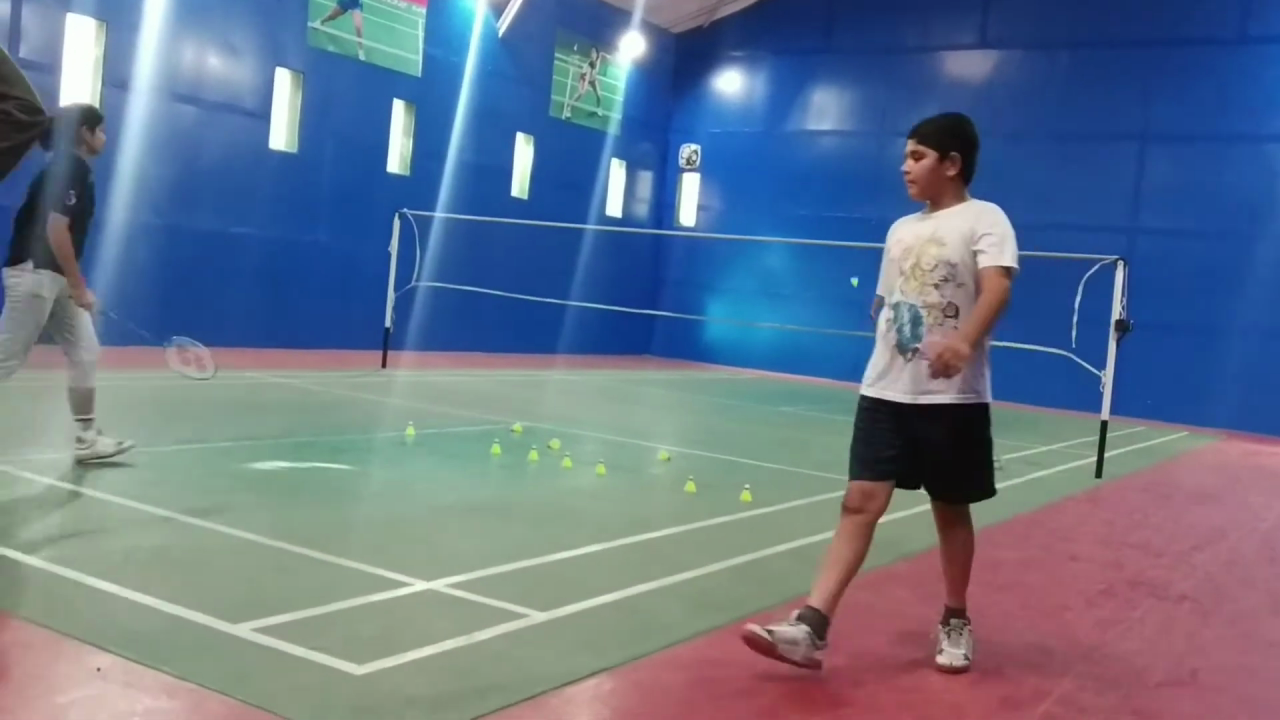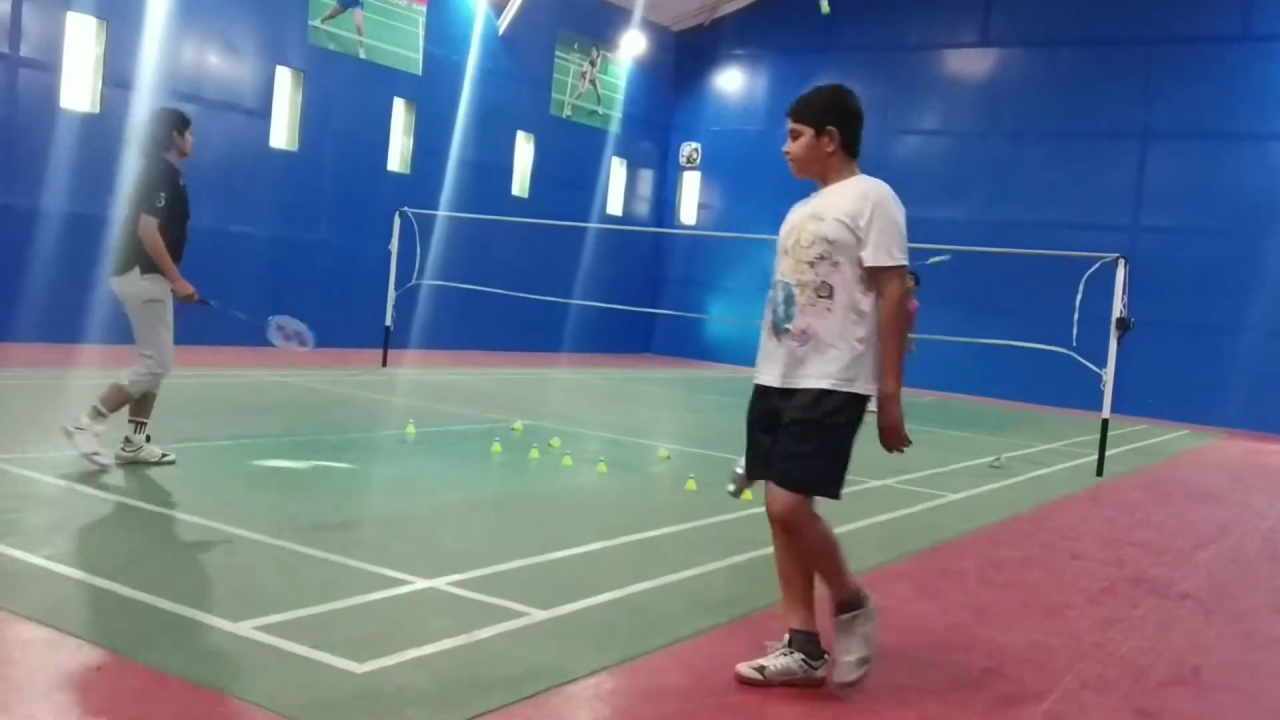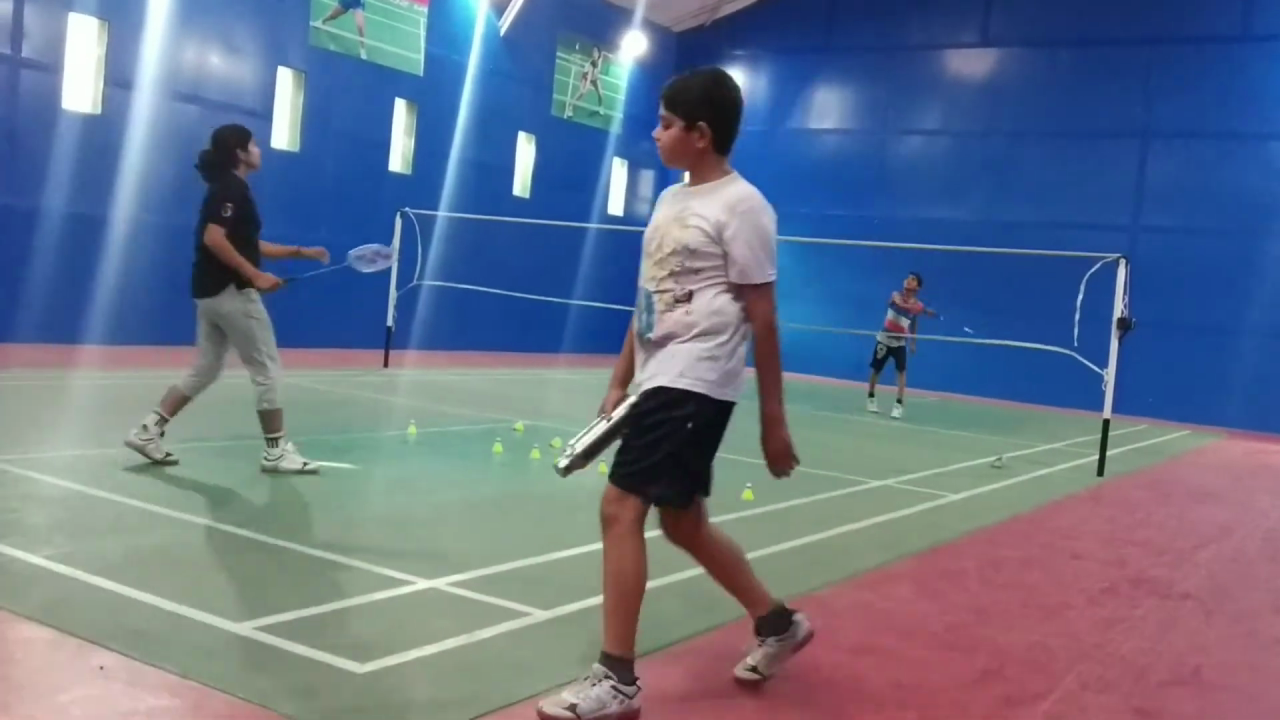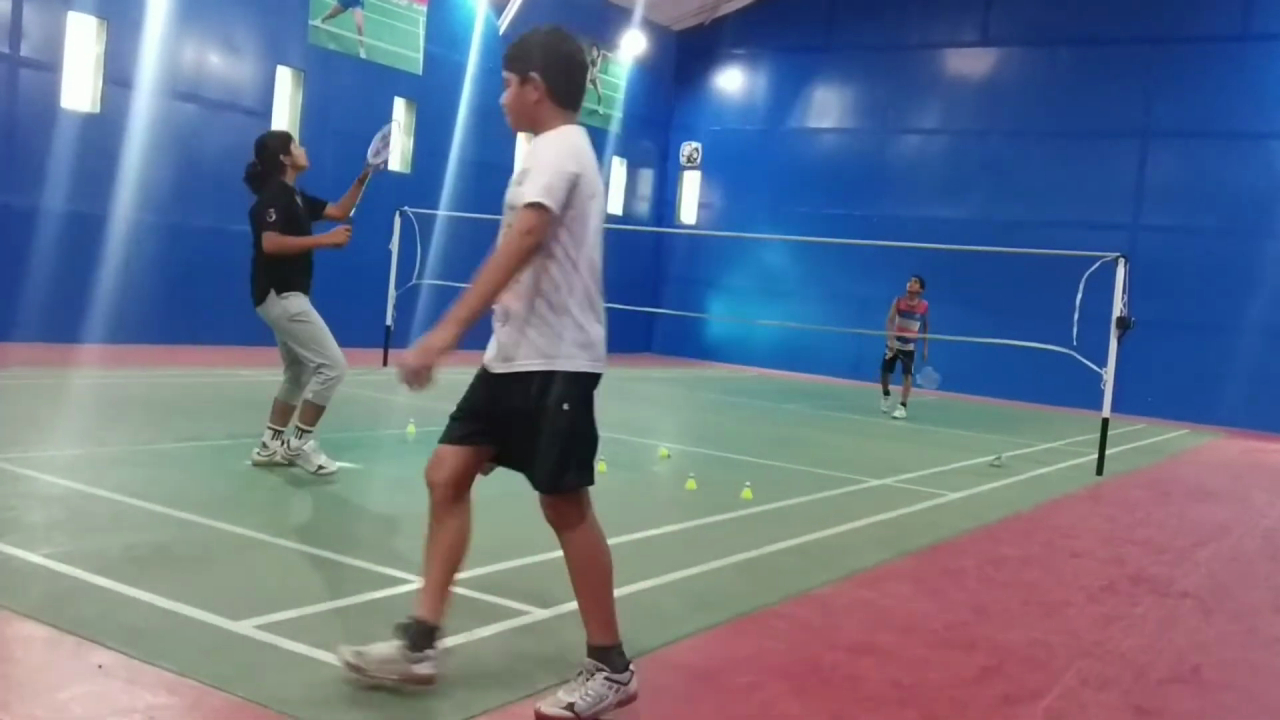
dt=0.3s
person 1, frame 1
left shoulder: (986, 220)
right shoulder: (900, 231)
left elbow: (998, 288)
left wrist: (963, 341)
left hip: (955, 399)
right hip: (885, 391)
left knee: (950, 510)
right knee: (860, 502)
left ankle: (955, 621)
right ankle: (808, 629)
person 1, frame 2
left shoulder: (871, 199)
right shoulder: (801, 210)
left elbow: (895, 303)
left wrist: (890, 399)
right wrist: (769, 377)
left hip: (830, 382)
right hip: (778, 379)
left knee: (788, 506)
right knee: (788, 508)
left ankle: (852, 603)
right ankle: (805, 642)
person 1, frame 3
left shoulder: (741, 206)
right shoulder: (670, 200)
left elbow: (762, 319)
left wrist: (774, 420)
right wrist: (620, 379)
left hip: (693, 387)
right hip: (659, 383)
left knee: (619, 509)
right knee: (683, 522)
right ankle: (778, 623)
person 1, frame 4
left shoulder: (557, 150)
right shoulder: (560, 152)
left elbow: (517, 246)
left wrist: (445, 332)
left hip: (553, 362)
right hip: (516, 357)
left knee: (567, 510)
right knee: (446, 477)
right ankle: (418, 640)
person 2, frame 1
left shoulder: (76, 172)
right shoulder: (68, 171)
right elbow: (56, 230)
left wrist: (77, 283)
right wrist: (78, 286)
left hip: (54, 277)
right hip: (35, 273)
left knee: (85, 355)
left ankle: (89, 439)
person 2, frame 2
left shoulder: (166, 175)
right shoulder: (162, 176)
right elbow: (147, 231)
left wrist: (172, 281)
right wrist: (177, 279)
left hip: (147, 278)
right hip: (143, 278)
left knee: (154, 362)
right knee: (154, 362)
left ankle: (136, 440)
right ankle: (86, 423)
person 2, frame 3
left shoulder: (230, 189)
right shoulder: (232, 189)
left elbow: (250, 246)
right elbow: (213, 239)
left wrist: (297, 252)
right wrist: (255, 276)
left hip: (212, 293)
right hip: (232, 292)
left knee: (204, 370)
right knee: (266, 370)
left ankle: (148, 431)
right ankle: (276, 451)
person 2, frame 4
left shoulder: (296, 196)
right shoulder: (274, 196)
left elbow: (339, 211)
right elbow: (270, 244)
left wrist: (363, 175)
right wrist: (325, 240)
left hip: (288, 296)
right hip: (281, 296)
left knee: (299, 373)
right knee: (331, 366)
left ankle: (271, 444)
right ankle: (302, 443)
